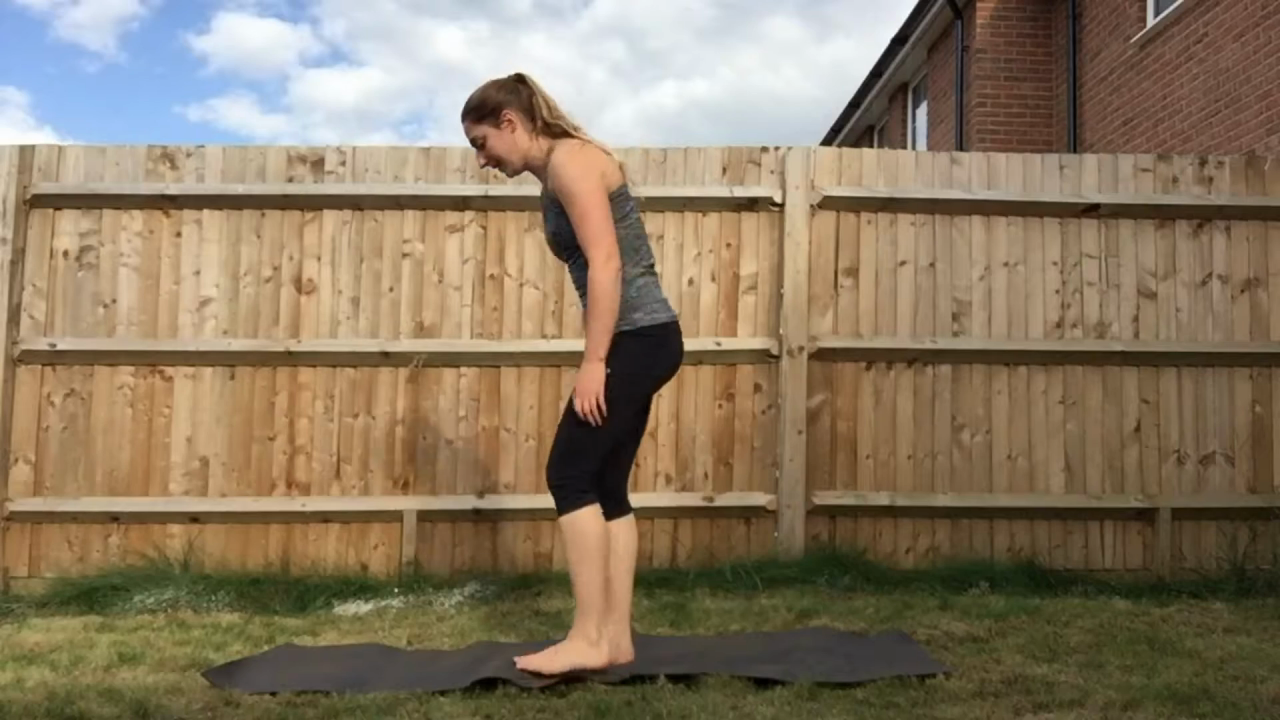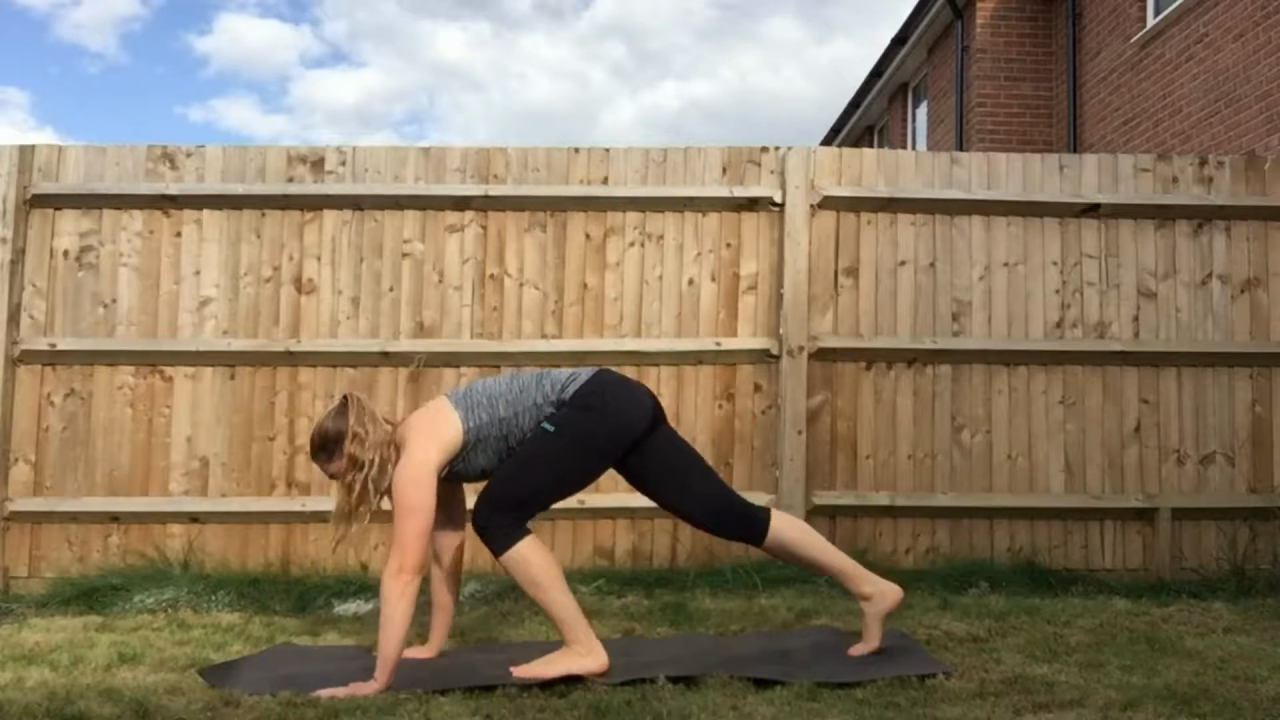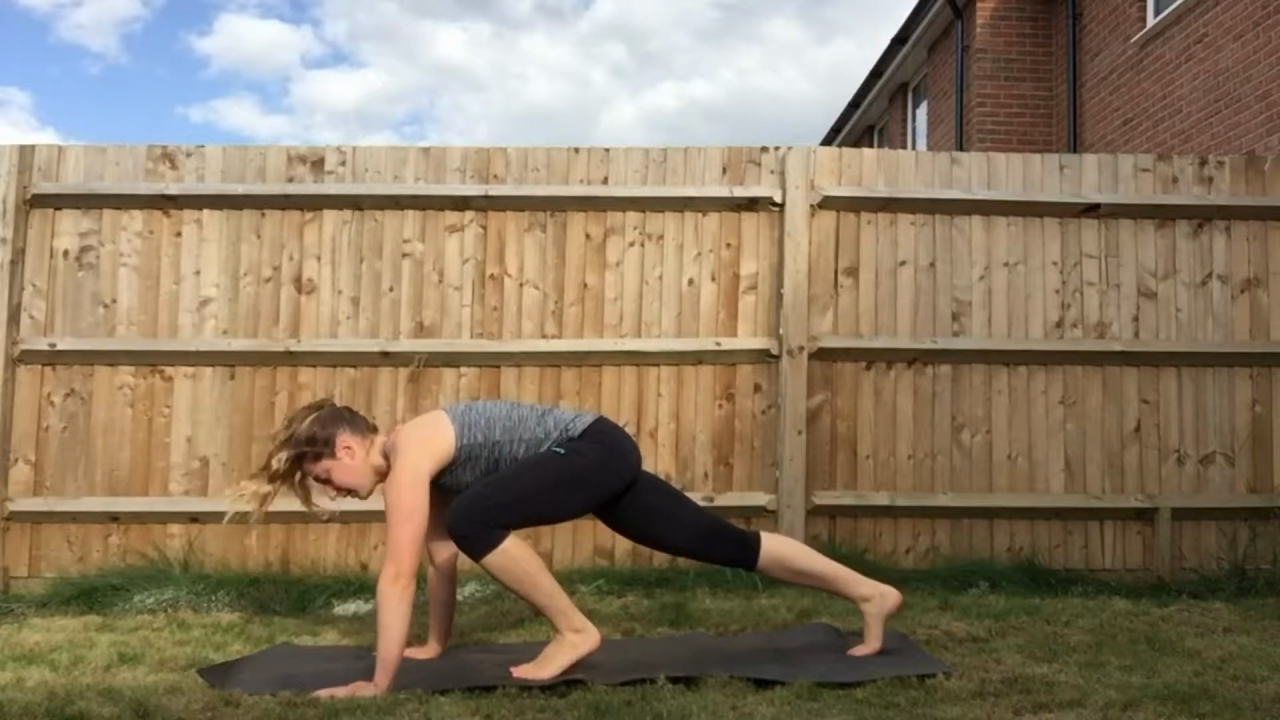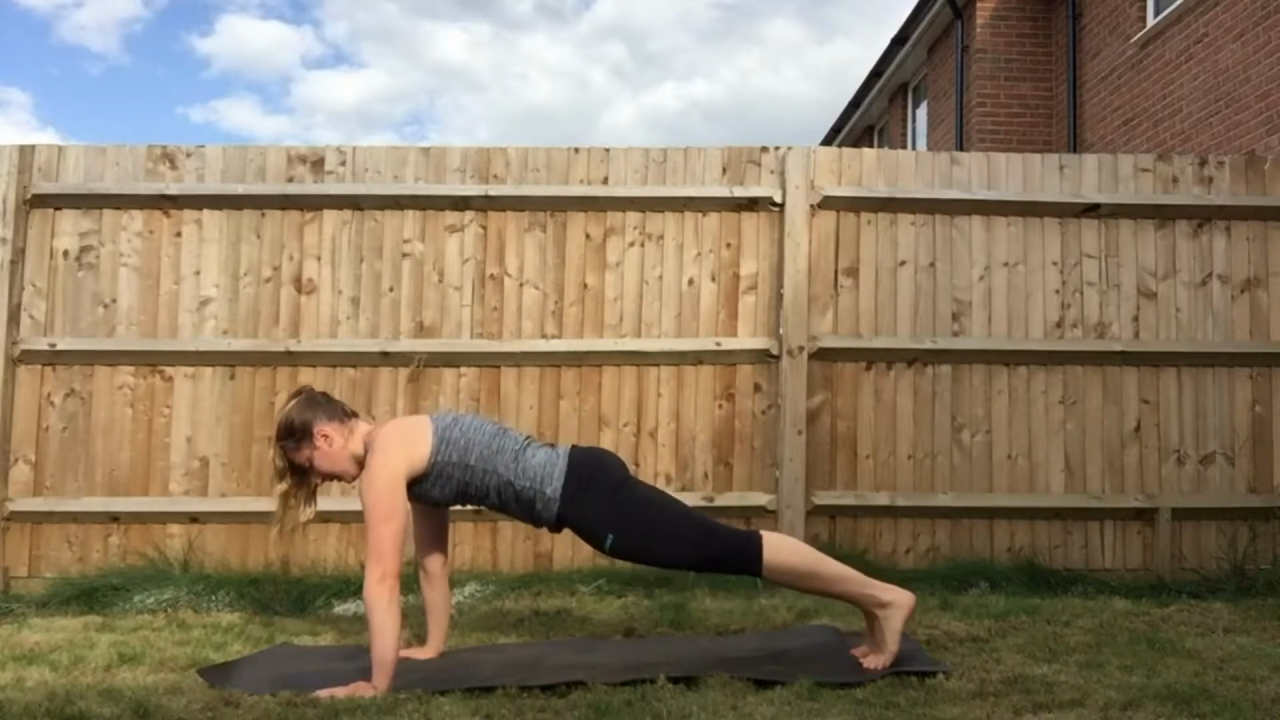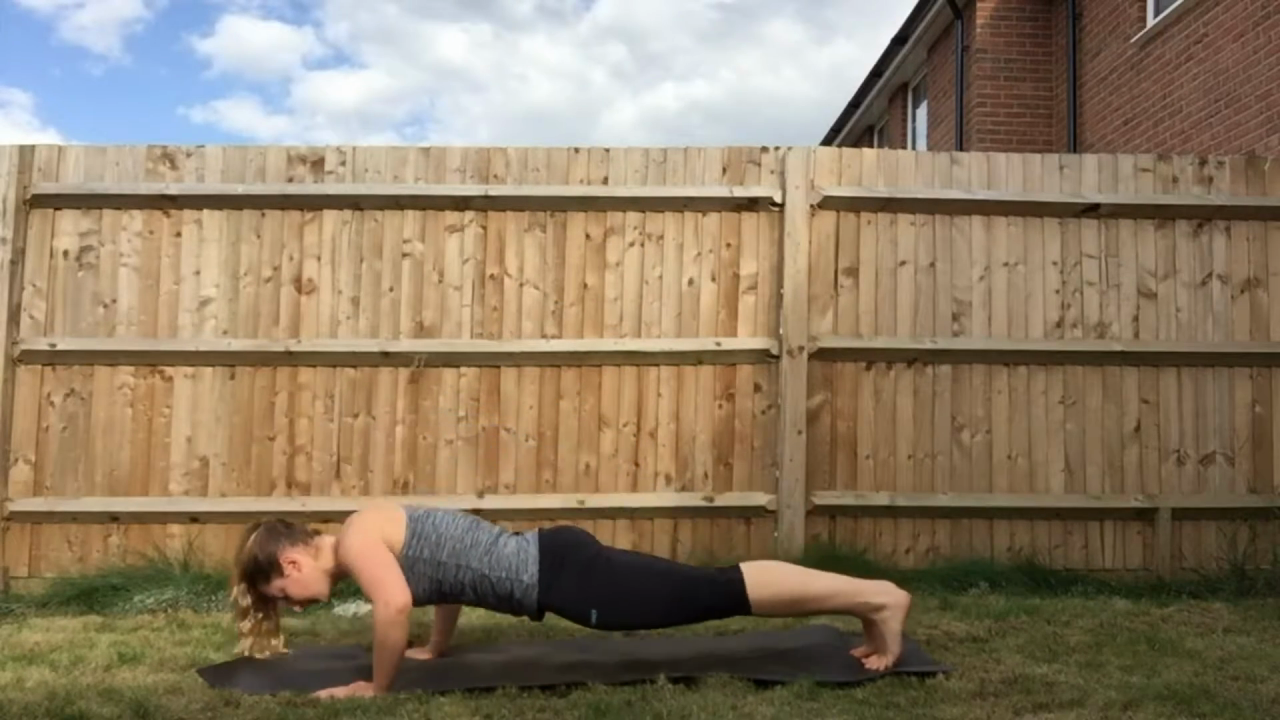
dt=1s
person 1, frame 1
left shoulder: (567, 160)
right shoulder: (563, 165)
left elbow: (606, 265)
left wrist: (593, 361)
right wrist: (599, 357)
left hip: (638, 338)
right hip: (644, 338)
left knee: (570, 473)
right knee: (604, 482)
left ankle: (590, 640)
right ankle: (615, 635)
person 1, frame 2
left shoulder: (413, 456)
right shoulder: (431, 446)
left elbow: (404, 570)
right elbow: (446, 548)
left wrist: (380, 678)
right wrist: (434, 641)
left hip: (597, 405)
right hip: (620, 403)
left knee: (498, 517)
right knee: (727, 513)
left ankle: (582, 647)
right ankle: (871, 589)
person 1, frame 3
left shoulder: (406, 457)
right shoulder: (422, 463)
left elbow: (398, 575)
right elbow: (440, 554)
left wrist: (378, 682)
right wrist: (434, 644)
left hip: (595, 447)
right hip: (595, 460)
left knee: (475, 518)
right knee: (719, 540)
left ankle: (573, 631)
right ankle: (868, 594)
person 1, frame 4
left shoulder: (382, 456)
right shoulder: (406, 451)
left elbow: (381, 577)
right elbow: (431, 558)
left wrist: (378, 683)
right wrist: (432, 646)
left hip: (583, 494)
right hip: (579, 480)
left knee: (728, 551)
right knee: (722, 549)
left ankle: (883, 599)
right ankle: (873, 600)
person 1, frame 5
left shoulder: (352, 539)
right shoulder: (371, 530)
left elbow: (394, 602)
left wrist: (377, 685)
right wrist: (436, 647)
left hip: (560, 576)
right hip: (553, 560)
left knee: (718, 590)
right knee: (713, 586)
left ankle: (875, 596)
right ankle: (870, 594)
